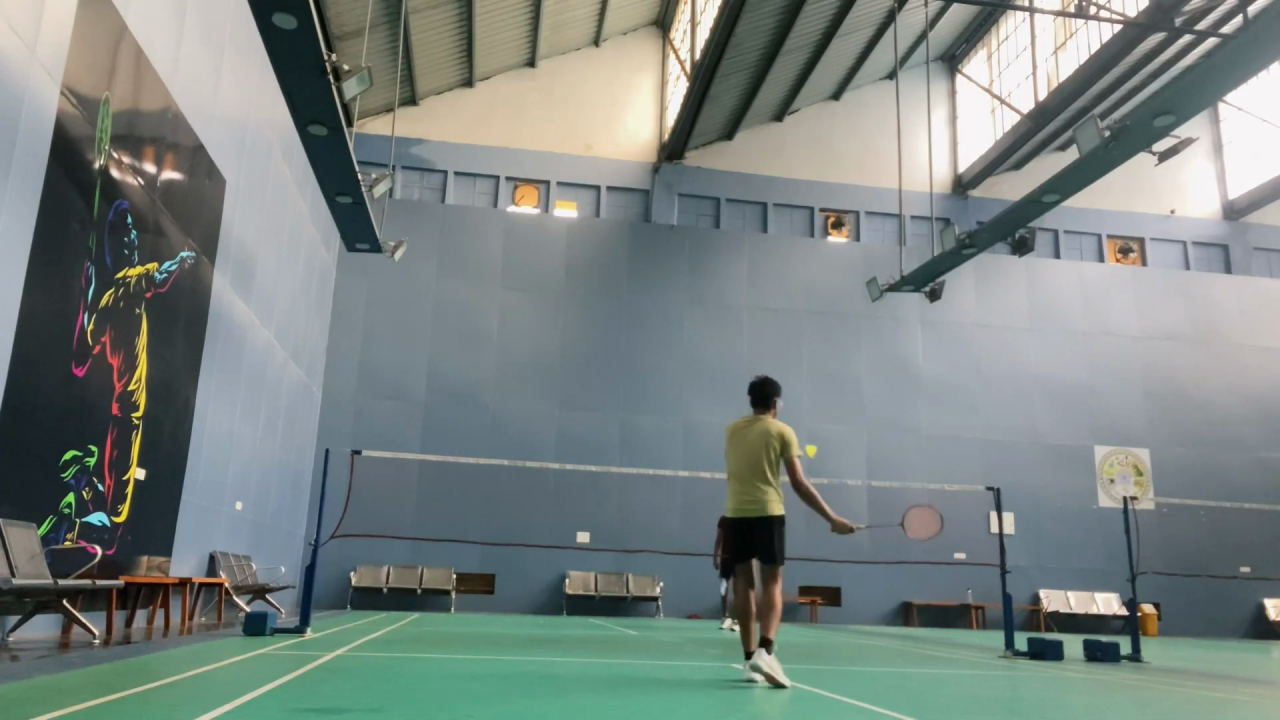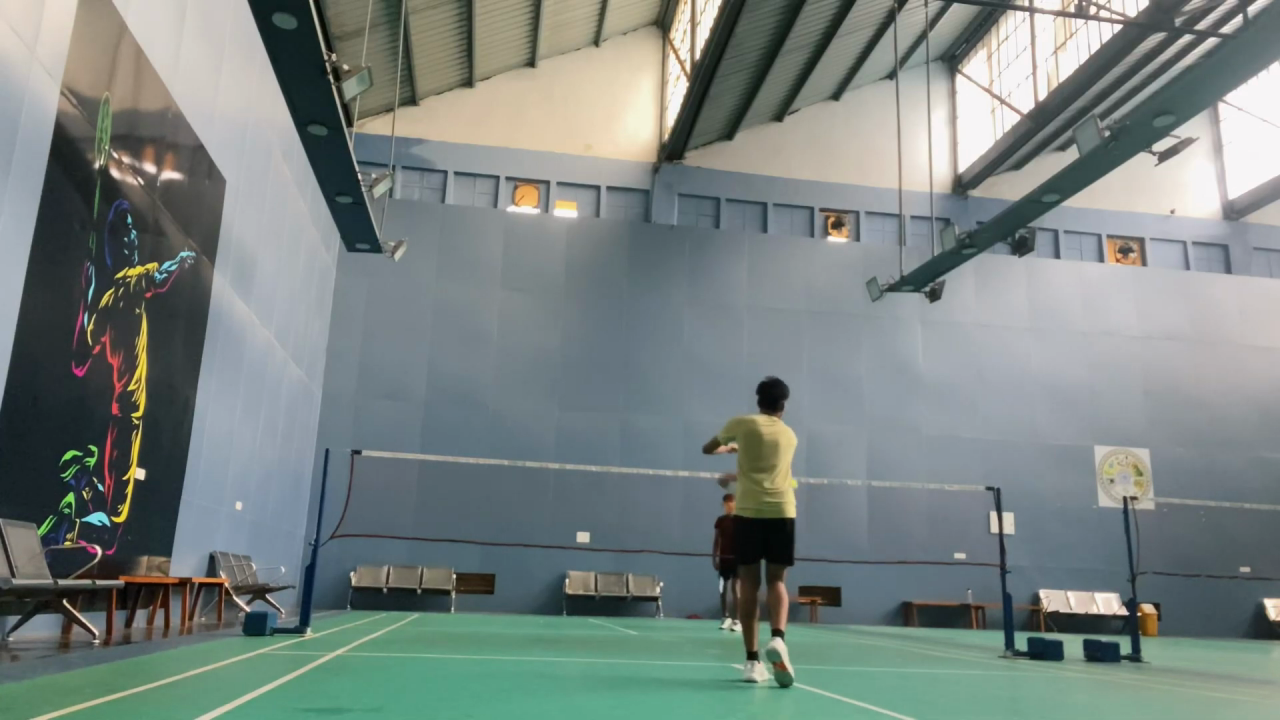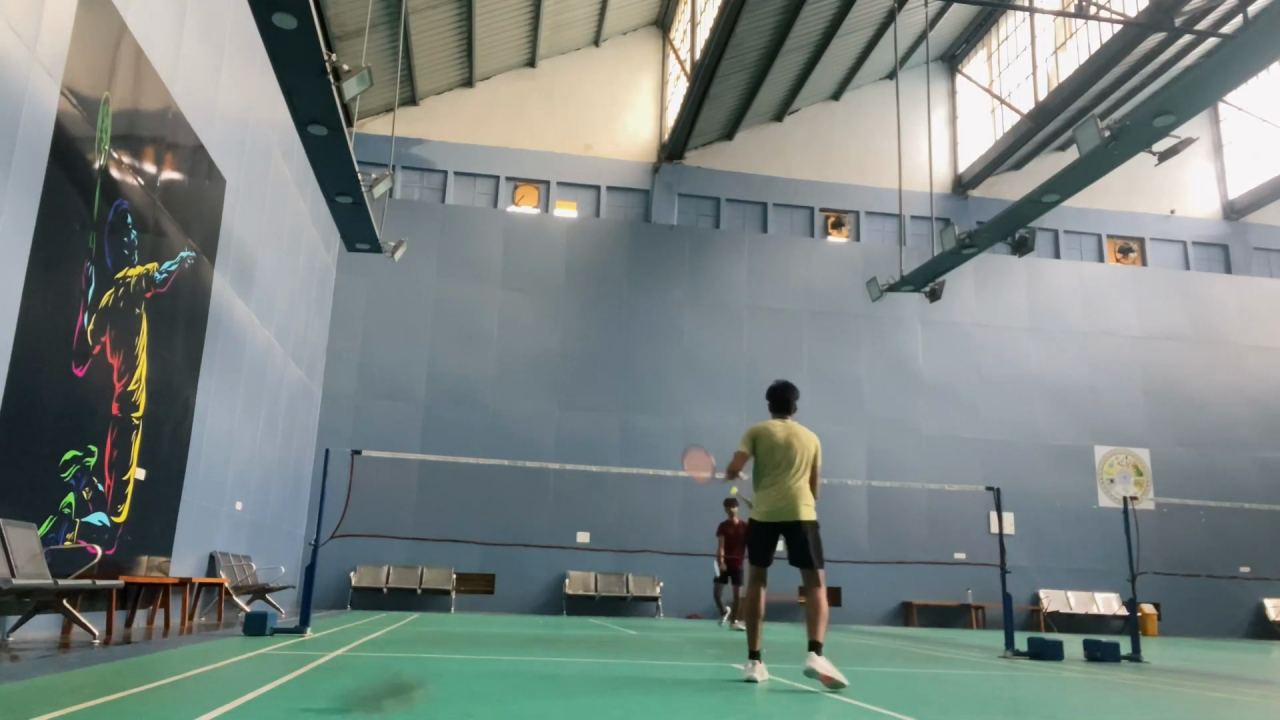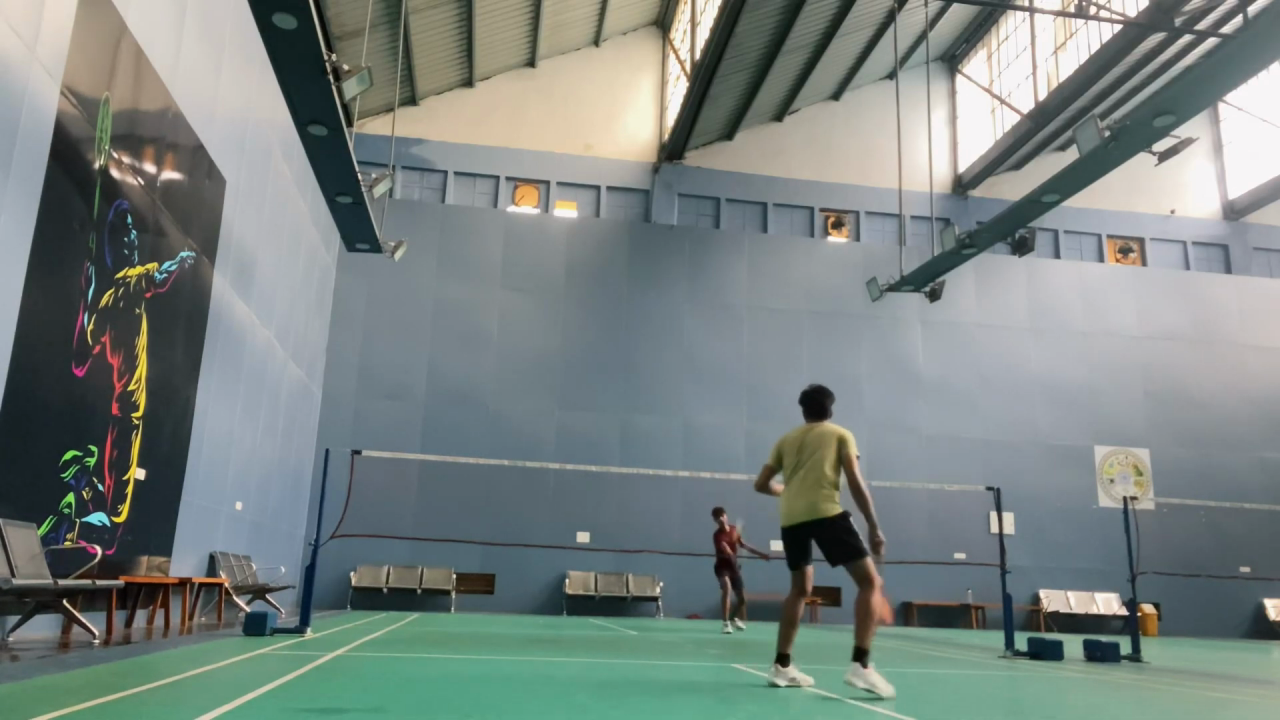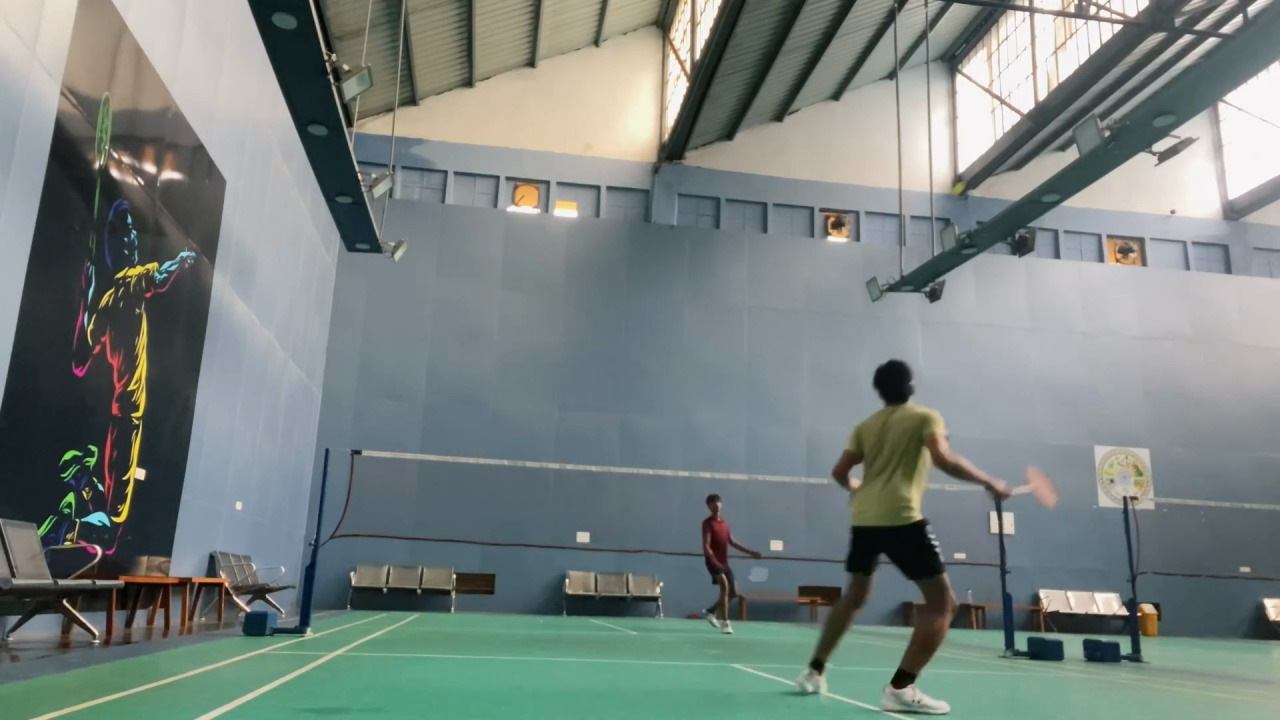
dt=0.4s
person 1, frame 1
left shoulder: (138, 278)
right shoulder: (106, 290)
left elbow: (159, 276)
right elbow: (81, 358)
left wrist: (177, 264)
right wrist: (86, 300)
left hip: (129, 395)
left knee: (120, 468)
right knee: (100, 465)
left ankle: (111, 531)
person 1, frame 2
left shoulder: (138, 278)
right shoulder: (105, 289)
left elbow: (159, 277)
right elbow: (81, 355)
left wrist: (176, 264)
right wrist: (85, 300)
left hip: (129, 392)
left knee: (120, 469)
left ankle: (111, 531)
person 1, frame 3
left shoulder: (138, 277)
right shoulder: (103, 288)
left elbow: (158, 277)
right elbow: (81, 357)
left wrist: (177, 264)
right wrist: (86, 299)
left hip: (128, 393)
left knee: (120, 469)
left ankle: (111, 531)
person 1, frame 4
left shoulder: (138, 278)
right shoulder: (101, 286)
left elbow: (159, 277)
right elbow: (81, 356)
left wrist: (176, 265)
right wrist: (86, 300)
left hip: (128, 393)
left knee: (120, 469)
left ankle: (111, 531)
person 1, frame 5
left shoulder: (138, 277)
right shoulder: (100, 286)
left elbow: (159, 277)
right elbow: (81, 358)
left wrist: (177, 264)
right wrist: (86, 300)
left hip: (129, 393)
left knee: (120, 470)
left ankle: (112, 530)
person 2, frame 1
left shoulder: (732, 429)
right shoulder: (783, 432)
right elbow: (800, 485)
right wrist: (831, 518)
left hip: (734, 513)
right hip: (767, 513)
left knee: (743, 583)
right knee: (772, 583)
left ankle: (750, 658)
right ankle: (763, 652)
person 2, frame 2
left shoulder: (742, 423)
right shoulder: (790, 435)
left elbow: (709, 449)
left hip: (749, 511)
right hip: (783, 512)
left knee: (749, 583)
right knee: (777, 580)
left ankle: (752, 661)
right ankle: (777, 638)
person 2, frame 3
left shoulder: (756, 432)
right shoulder: (810, 438)
left elbow: (733, 471)
left wrist: (729, 475)
left hip: (763, 515)
right hip: (801, 513)
left knee: (757, 582)
right knee: (815, 585)
left ankle: (753, 660)
right ankle: (815, 653)
person 2, frame 4
left shoulder: (786, 440)
right shoulder: (841, 435)
left elbow: (762, 483)
right elbow: (856, 483)
right wrist: (875, 528)
left hip: (790, 518)
right hip: (826, 514)
left knee: (802, 589)
right knee: (869, 583)
left ankle: (782, 666)
right ankle: (860, 665)
person 2, frame 5
left shoulder: (866, 425)
right shoulder: (925, 417)
left elbow: (839, 474)
right elbow: (943, 460)
right wrist: (989, 483)
left hip: (864, 519)
right hip: (901, 518)
left knee: (854, 597)
right knee: (941, 605)
left ankle: (815, 671)
right ankle: (900, 688)
